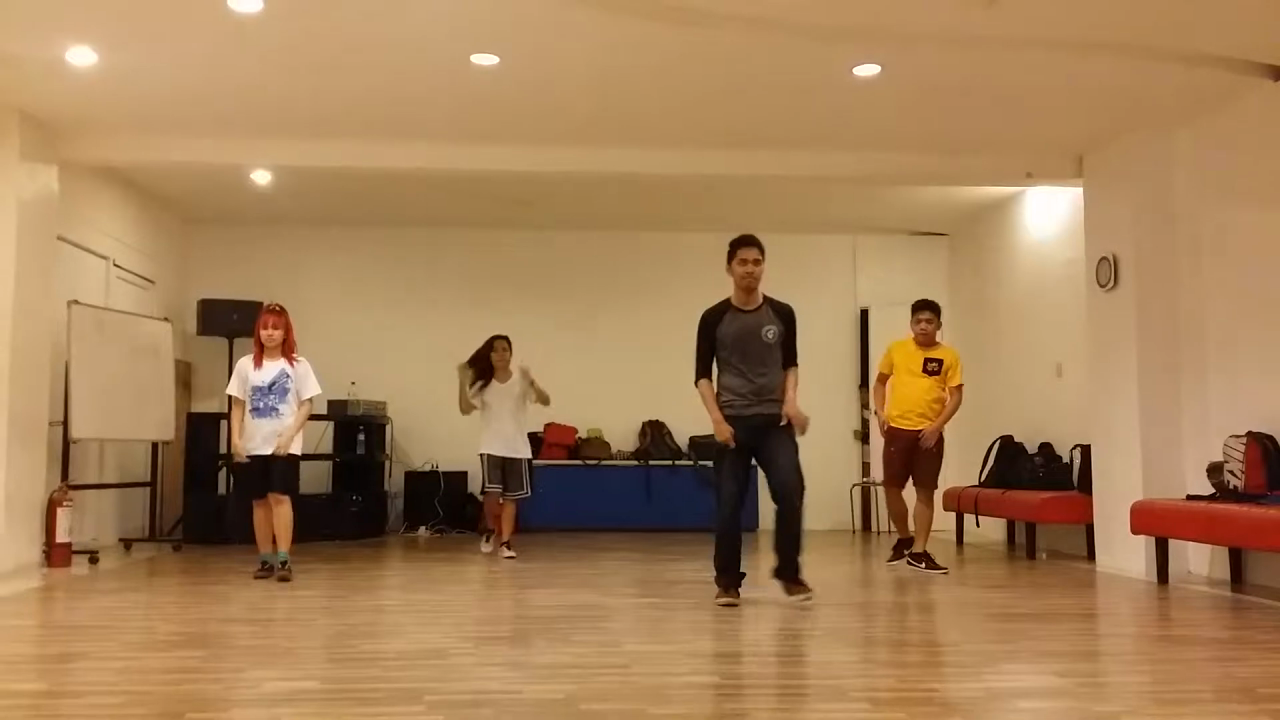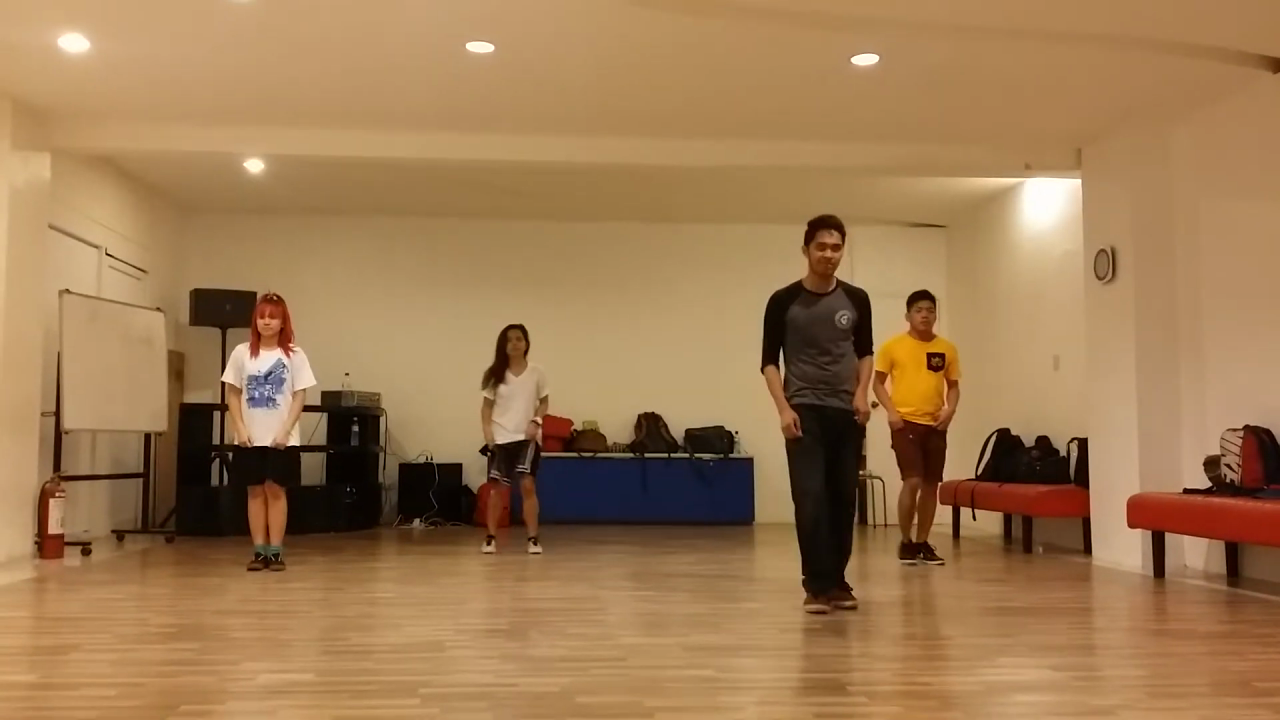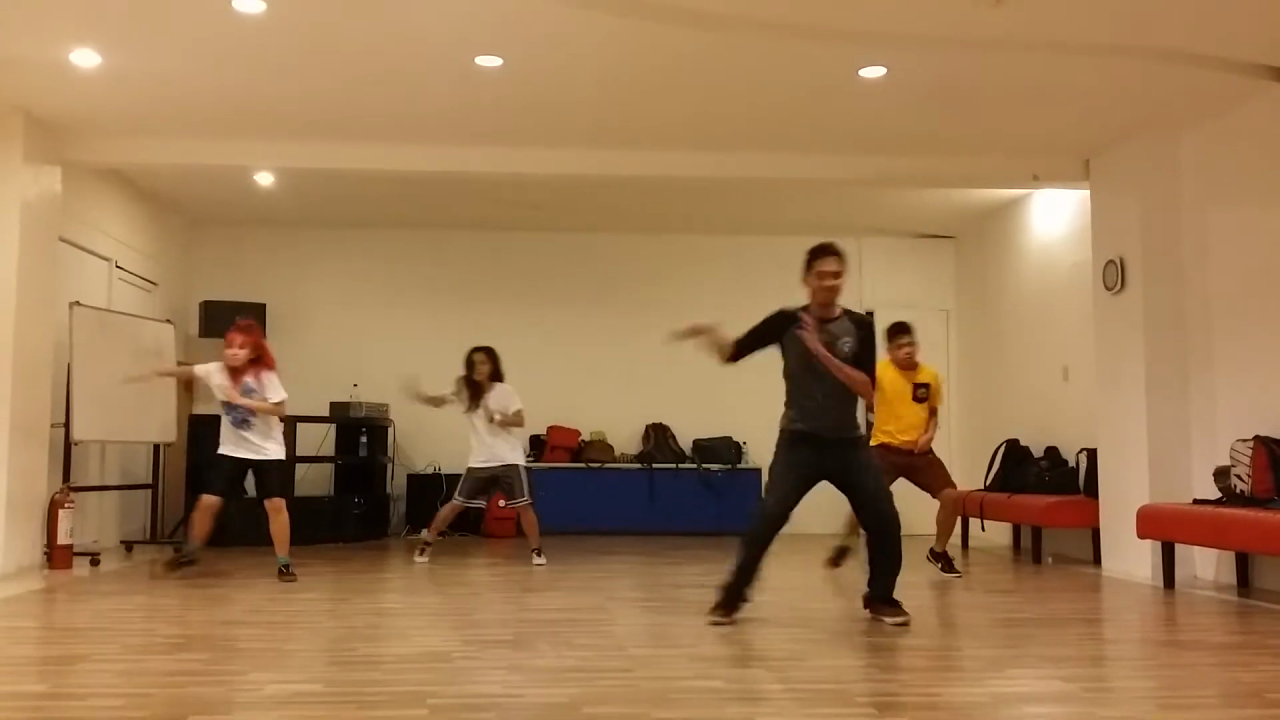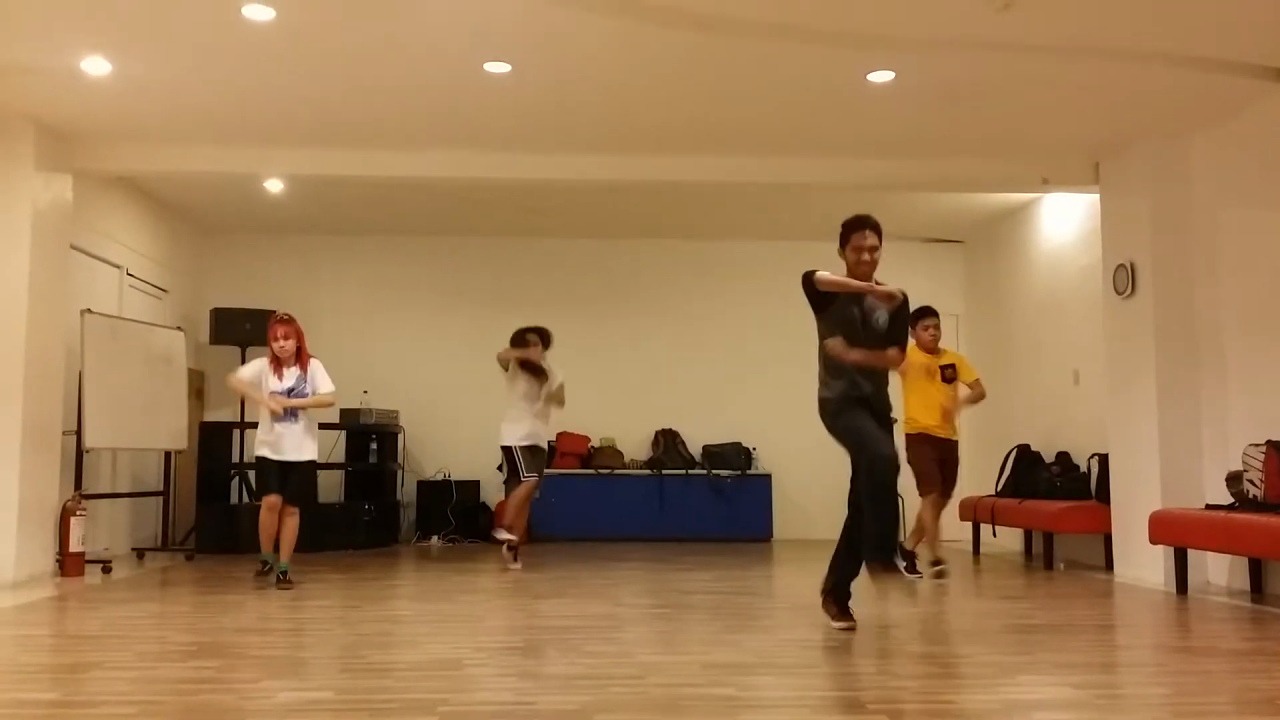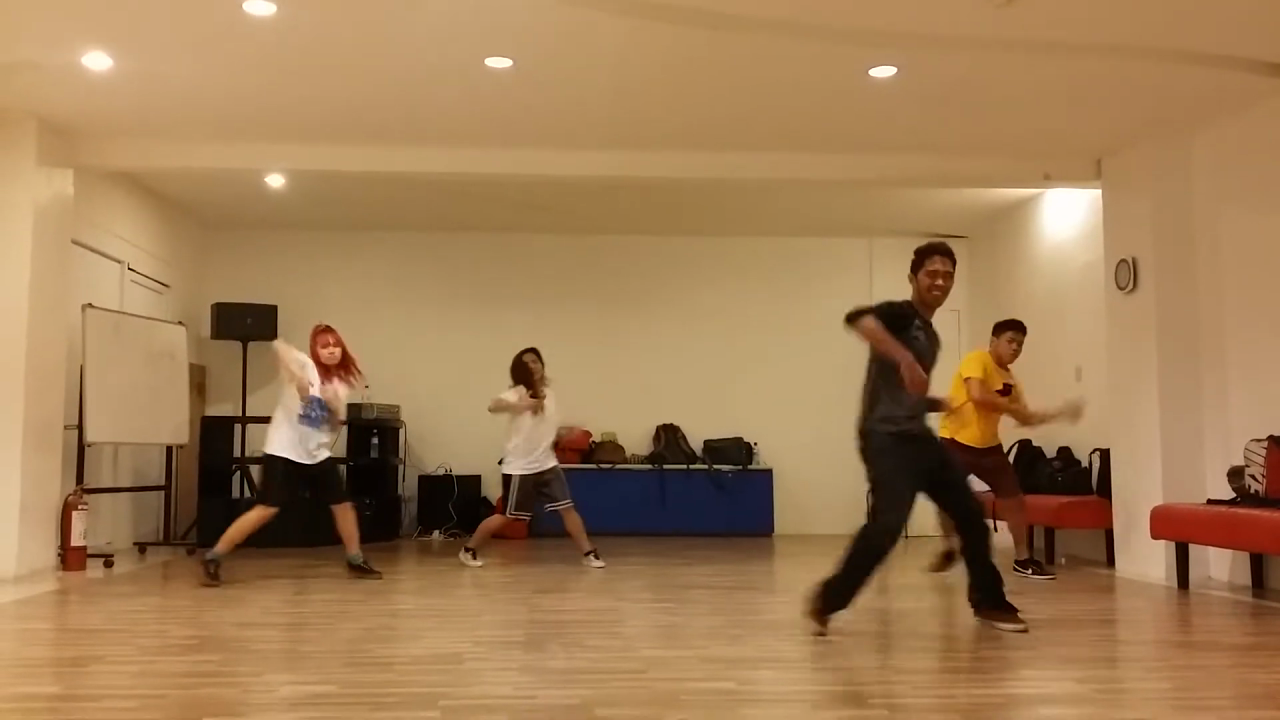
dt=1s
person 1, frame 1
left shoulder: (782, 314)
right shoulder: (714, 319)
right elbow: (703, 376)
left wrist: (791, 400)
right wrist: (717, 419)
left hip: (773, 421)
right hip: (732, 423)
left knee: (790, 490)
right knee: (729, 503)
left ankle: (789, 572)
right ankle: (728, 581)
person 1, frame 2
left shoulder: (856, 300)
right shoulder: (783, 301)
right elbow: (769, 361)
left wrist: (862, 392)
right wrist: (783, 407)
left hip: (846, 413)
right hip: (804, 412)
left knee: (844, 499)
right knee: (811, 499)
left ankle: (836, 580)
right ankle: (817, 585)
person 1, frame 3
left shoulder: (859, 326)
right shoulder: (786, 322)
left elbow: (865, 388)
right elbow: (732, 353)
left wrist: (823, 354)
right wrist: (710, 336)
left hip: (848, 441)
right hip: (801, 440)
left knee: (884, 518)
right knee: (771, 515)
left ankle: (881, 598)
right ankle: (732, 595)
person 1, frame 4
left shoulder: (895, 301)
right shoulder: (831, 294)
left elbow: (895, 358)
right elbow: (813, 277)
left wrist: (851, 355)
right wrist: (871, 287)
left hip: (877, 404)
right hip: (839, 401)
left knee: (864, 500)
right knee: (883, 460)
left ankle: (834, 594)
right ankle: (881, 552)
person 1, frame 5
left shoulder: (927, 327)
right shoulder: (903, 314)
right elbow: (857, 319)
left wrist: (938, 404)
right wrist: (903, 358)
left hip: (919, 436)
right hip: (885, 437)
left knee: (969, 513)
right knee: (887, 521)
left ankle: (988, 600)
right ankle: (829, 597)
person 2, frame 1
left shoulder: (298, 365)
right shoulder: (245, 365)
left elbow: (306, 405)
right elbow: (237, 405)
left wrist: (288, 437)
right wrist: (235, 438)
left hip: (285, 445)
right hip: (253, 446)
left knee: (279, 497)
right knee: (260, 500)
left ankle: (284, 560)
right ankle: (265, 560)
person 2, frame 2
left shoulder: (294, 355)
right shoulder: (242, 353)
left elbow: (299, 396)
right elbow: (233, 394)
left wrist: (285, 431)
right wrist: (240, 429)
left hip: (281, 437)
right hip: (250, 437)
left knee: (275, 490)
right knee: (255, 491)
left ankle: (276, 551)
right ankle: (259, 551)
person 2, frame 3
left shoulder: (265, 376)
right shoulder: (218, 371)
left elbow: (280, 409)
right elbow: (189, 372)
left wrist: (243, 402)
right wrist: (165, 371)
left hip: (268, 450)
right hip: (232, 450)
left knee: (276, 504)
right knee: (207, 502)
left ankle: (284, 563)
right ankle: (189, 551)
person 2, frame 4
left shoulder: (312, 366)
right shoulder: (263, 367)
left elbow: (329, 399)
right elbow: (234, 381)
left wrist: (290, 402)
right wrist: (260, 398)
left hip: (302, 450)
right hip: (269, 448)
left knee: (291, 509)
right knee: (271, 502)
left ankle: (283, 570)
right ankle: (266, 559)
person 2, frame 5
left shoulder: (340, 386)
right shoulder: (304, 366)
right elbow: (279, 346)
left wrist: (335, 408)
right wrist: (297, 375)
left hip: (317, 455)
right hip: (282, 452)
left knee: (343, 506)
right knee: (266, 510)
left ankle: (356, 561)
right ankle: (212, 558)
person 3, frame 1
left shoulder: (949, 356)
right shoulder: (896, 349)
left elbow: (956, 396)
right elbow: (880, 383)
left wrist: (938, 425)
right wrist: (879, 411)
left hip: (929, 433)
right hip: (897, 430)
left knee: (925, 491)
right knee: (892, 487)
left ankle: (919, 552)
right ankle: (904, 539)
person 3, frame 2
left shoulder: (947, 349)
right shoulder: (893, 346)
left elbow: (953, 386)
right elbow: (878, 382)
left wrist: (949, 409)
right wrist: (891, 410)
left hip: (934, 426)
right hip: (905, 424)
left knee: (930, 486)
right knee: (912, 481)
left ankle: (922, 542)
right ankle: (906, 541)
person 3, frame 3
left shoulder: (930, 377)
right shoulder: (879, 371)
left wrist: (930, 433)
left hip: (919, 450)
right hip: (886, 448)
left knee: (951, 495)
left ankle: (939, 552)
right ankle: (843, 546)
person 3, frame 4
left shoulder: (954, 359)
right shoulder: (907, 355)
left elbow: (979, 391)
left wrist: (961, 400)
left hip: (948, 437)
right hip: (919, 435)
left knee: (941, 498)
right knee: (931, 495)
left ankle: (909, 548)
right ankle: (935, 557)
person 3, frame 5
left shoulder: (1009, 380)
right shoulder: (975, 360)
left elbow: (1025, 419)
right elbow: (976, 395)
left wrist: (1059, 413)
right wrist: (1012, 406)
left hip: (988, 447)
right hip: (956, 443)
left knee: (1013, 500)
left ankle: (1023, 559)
right ankle: (949, 549)
person 4, frame 1
left shoulder: (521, 382)
right shoulder: (482, 385)
left elbow: (545, 401)
right elbow: (465, 410)
left wrist: (532, 384)
right wrist: (463, 383)
left hip: (517, 448)
right hip: (491, 447)
left knee: (511, 497)
right knee: (493, 493)
left ankle: (506, 542)
right ankle: (490, 529)
person 4, frame 2
left shoulder: (536, 373)
right shoulder: (495, 374)
left elbow: (544, 403)
right elbow: (487, 405)
left wrist: (536, 421)
right wrist: (487, 429)
left hip: (527, 437)
right hip: (501, 437)
left knee: (527, 485)
right knee: (498, 487)
left ankle: (532, 537)
right ankle: (490, 537)
person 4, frame 3
left shoulder: (505, 391)
right shoulder: (466, 389)
left elbow: (520, 421)
right elbow: (439, 401)
left wrist: (497, 419)
right wrist: (420, 396)
left hip: (509, 459)
right hip: (481, 461)
left knee: (523, 505)
right knee: (457, 503)
left ankle: (536, 550)
right ankle: (427, 542)
person 4, frame 4
left shoulder: (549, 372)
right shoulder: (514, 369)
left elbow: (560, 400)
right elbow: (501, 356)
left wrist: (549, 393)
right wrist: (528, 354)
left hip: (538, 439)
right hip: (515, 436)
left knee: (526, 493)
right knee: (529, 482)
left ankle: (513, 545)
right ankle: (505, 526)
person 4, frame 5
left shoulder: (548, 393)
right shoulder: (517, 393)
right elbow: (493, 407)
right wrist: (521, 405)
left hip: (546, 463)
right hip: (520, 465)
left knee: (566, 508)
right knee: (507, 515)
left ankle: (588, 553)
right ankle: (469, 549)
